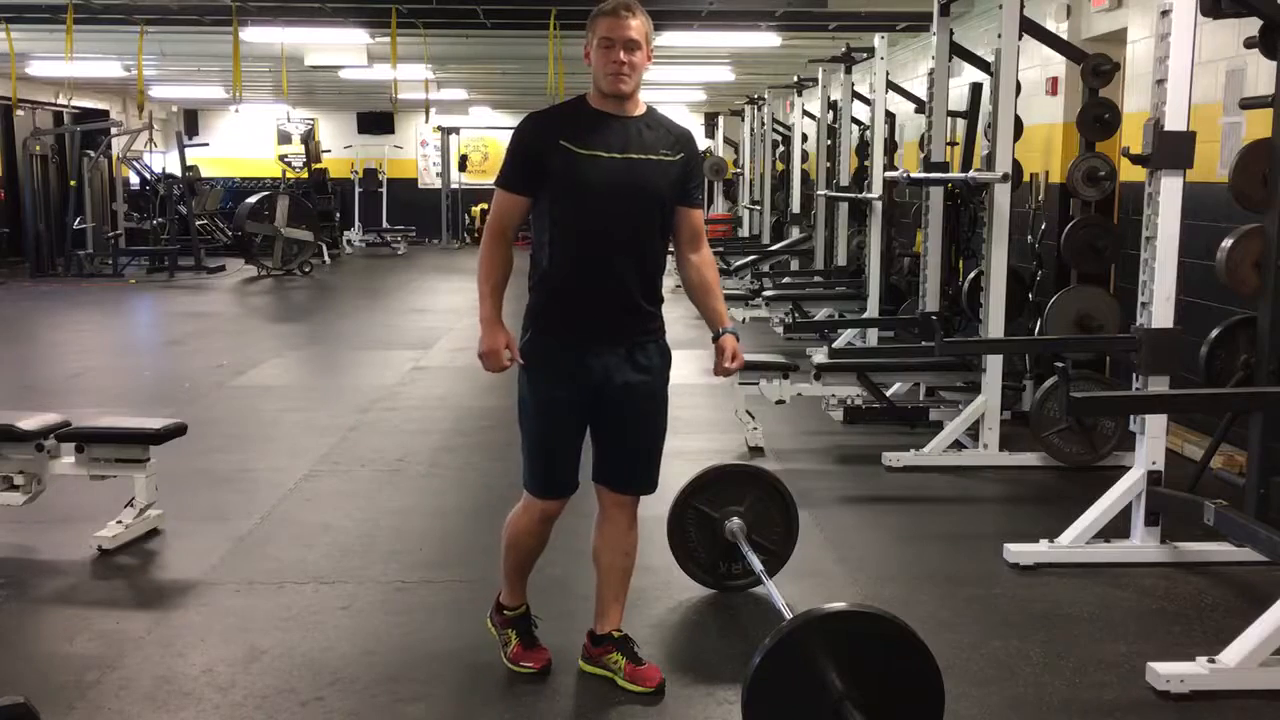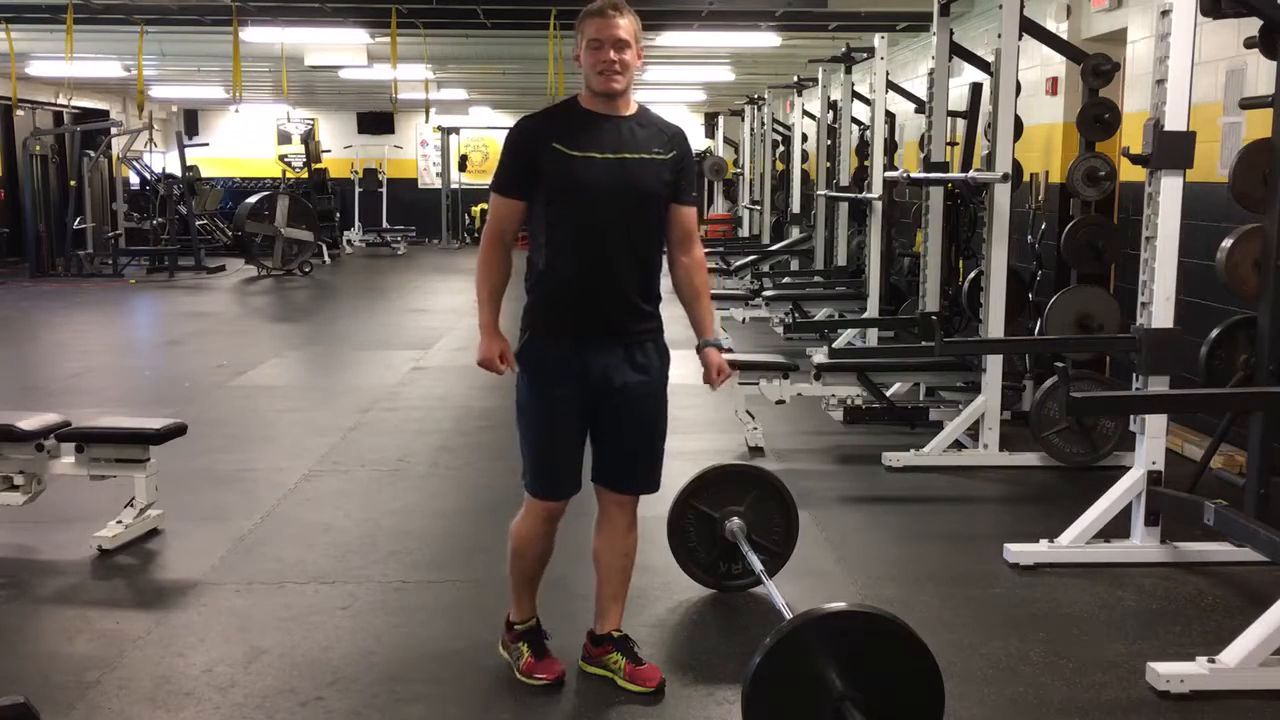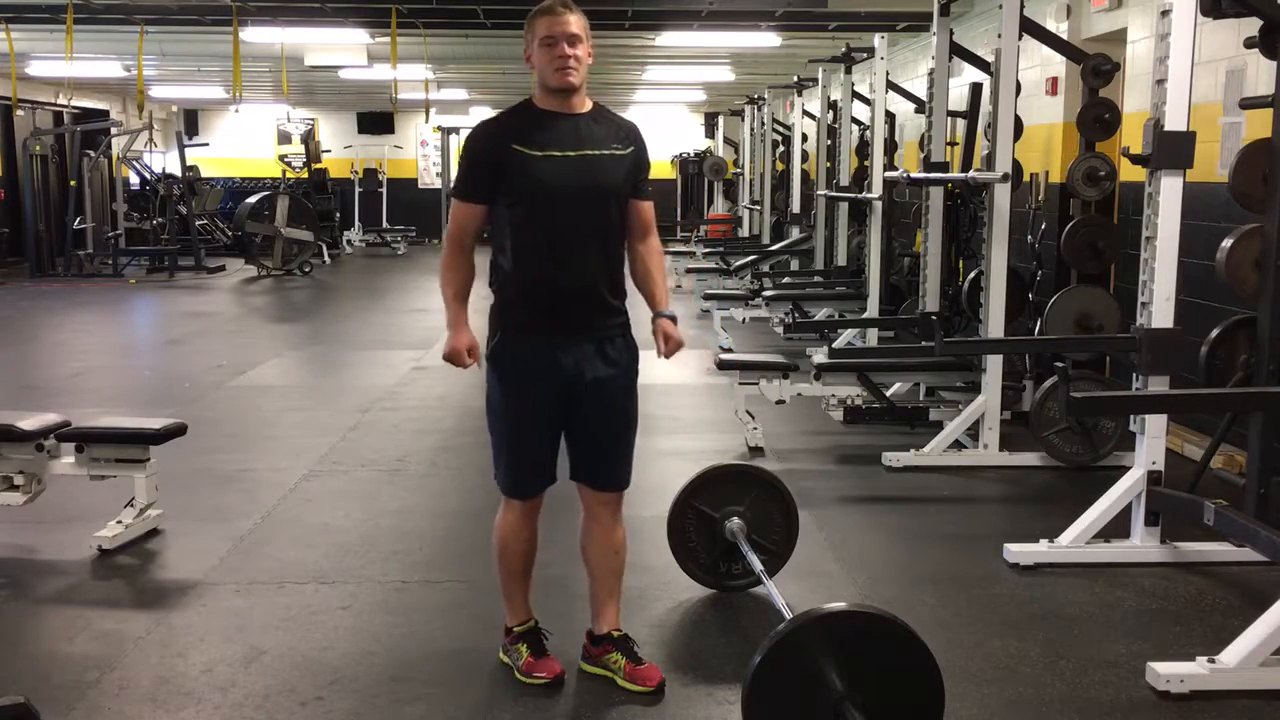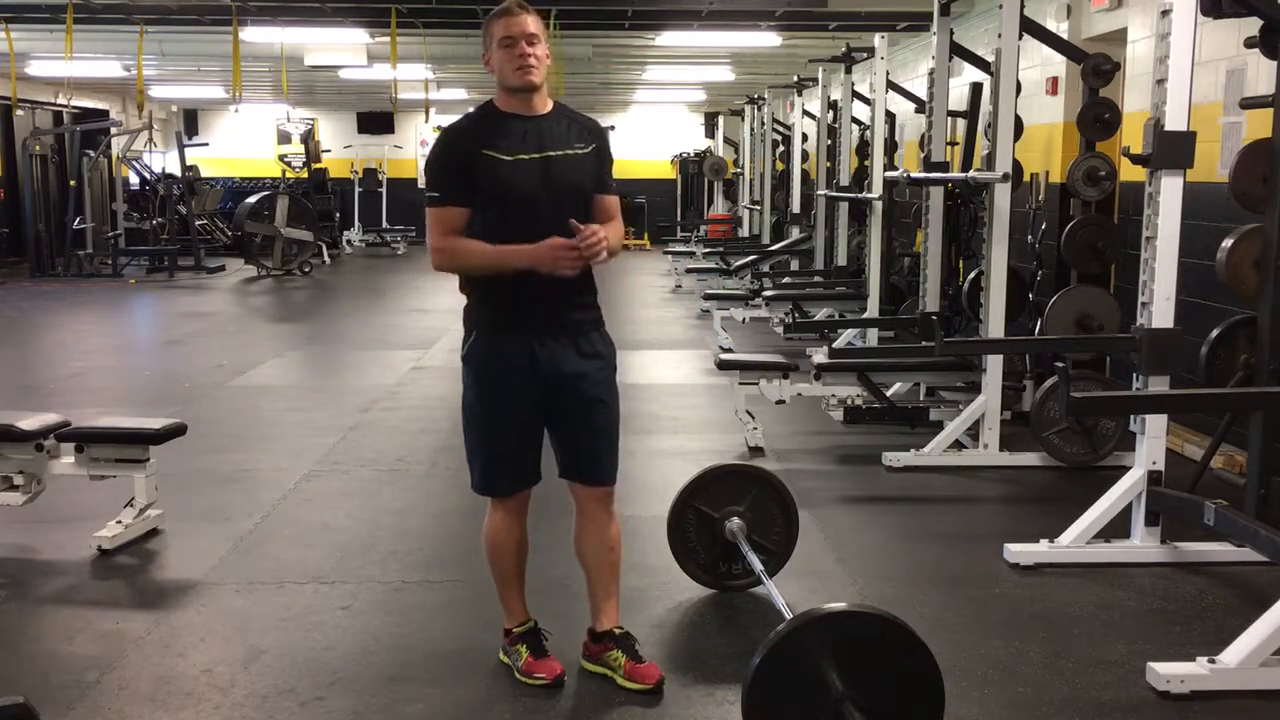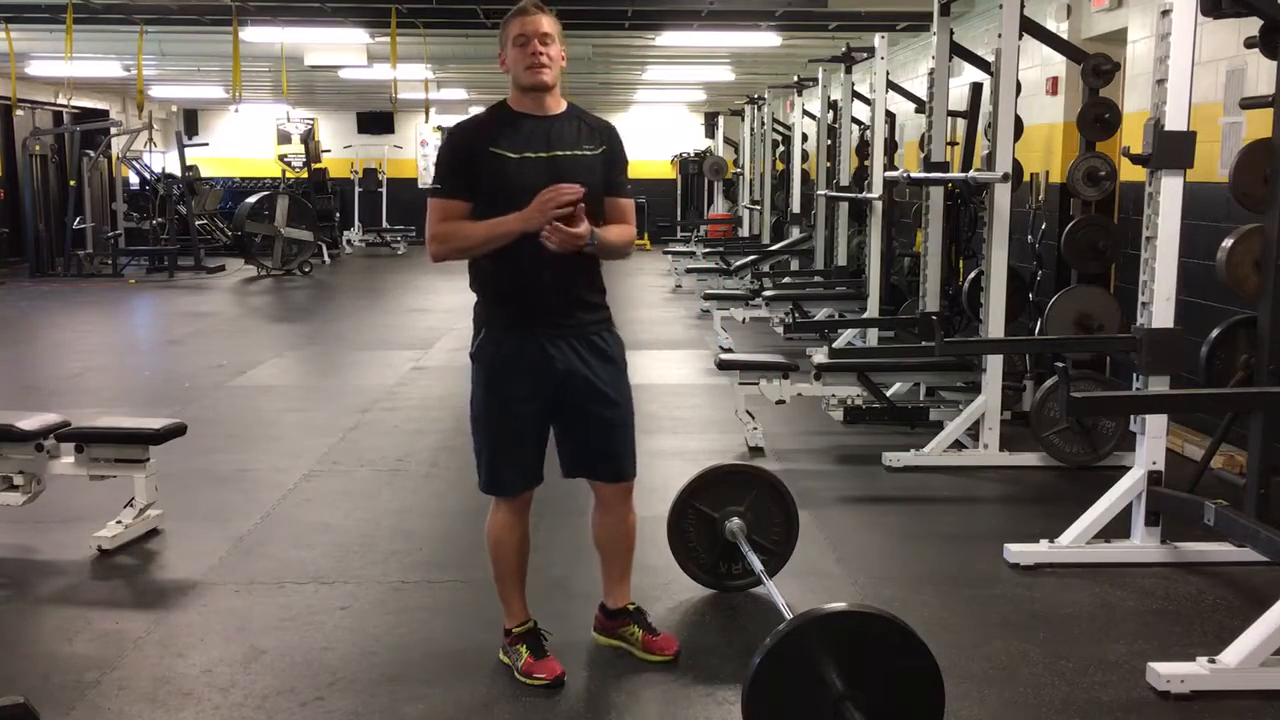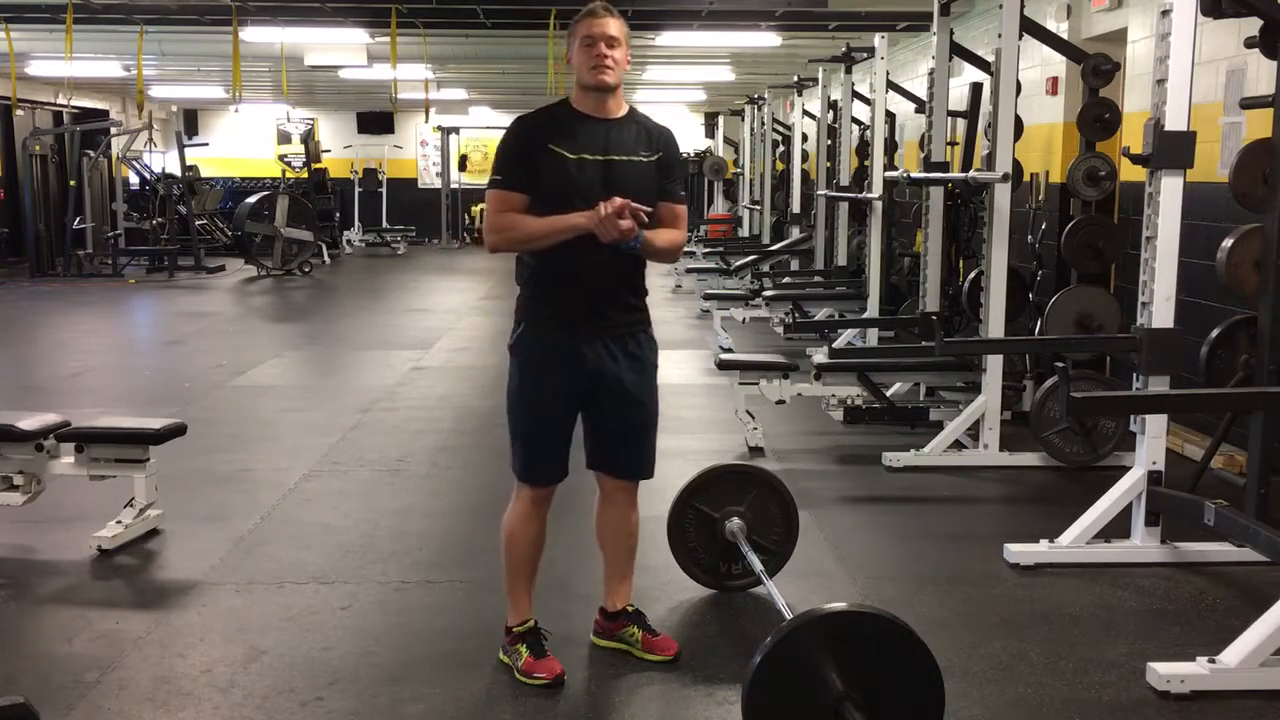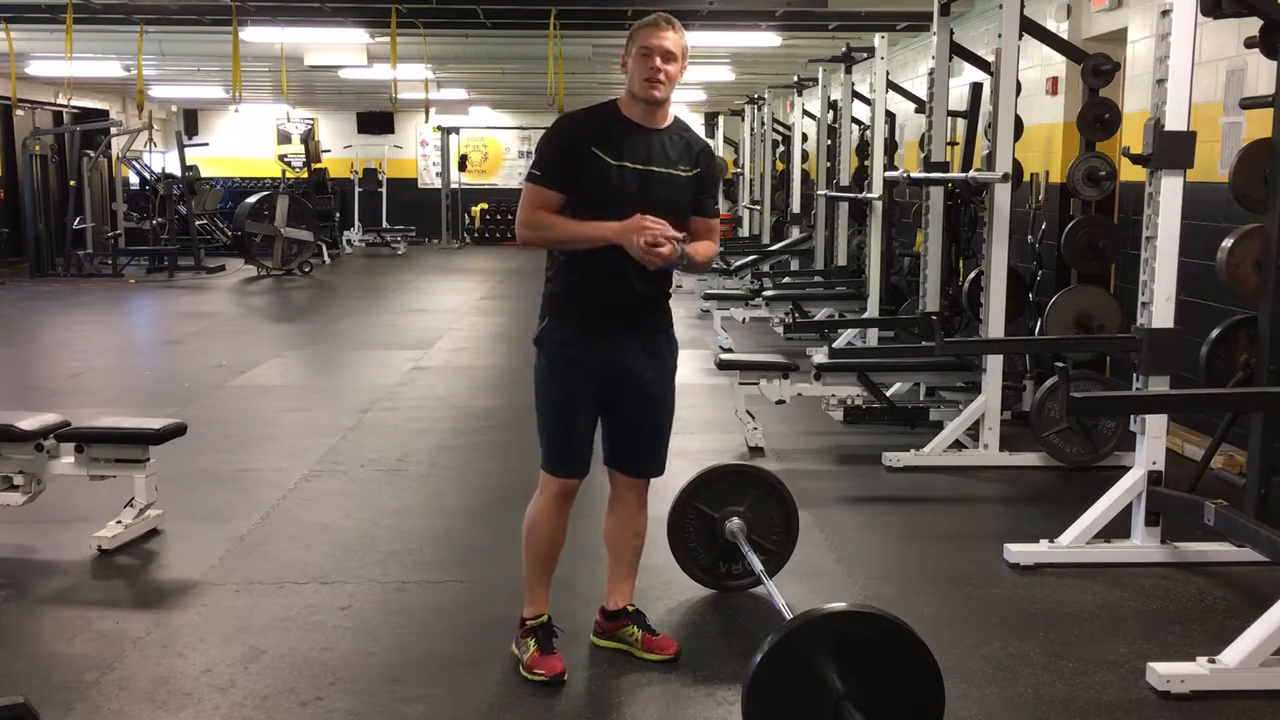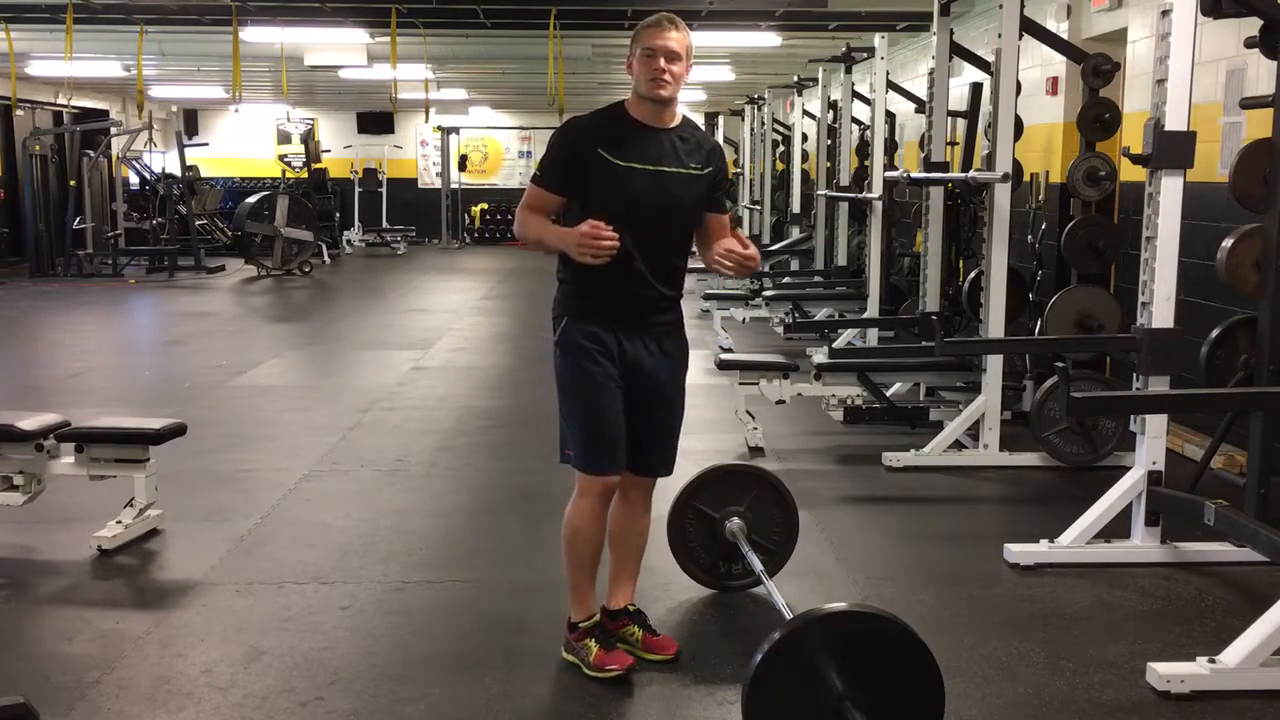
dt=0.5s
person 1, frame 1
left shoulder: (675, 144)
right shoulder: (545, 131)
left elbow: (692, 248)
right elbow: (499, 230)
left wrist: (722, 328)
right wrist: (490, 321)
left hip: (638, 352)
right hip: (555, 349)
left knee: (621, 498)
right knee: (545, 498)
left ankle: (605, 639)
right ankle: (510, 608)
person 1, frame 2
left shoulder: (668, 143)
right shoulder: (538, 134)
left elbow: (685, 249)
right elbow: (498, 238)
left wrist: (708, 338)
right wrist: (489, 327)
left hip: (637, 350)
right hip: (554, 349)
left knee: (622, 499)
right knee: (547, 499)
left ankle: (606, 640)
right ankle: (520, 627)
person 1, frame 3
left shoulder: (623, 137)
right shoulder: (496, 138)
left elbow: (642, 235)
right elbow: (459, 240)
left wrist: (662, 310)
right wrist: (458, 321)
left hip: (606, 345)
right hip: (524, 346)
left knee: (605, 496)
right knee: (523, 497)
left ankle: (605, 638)
right ankle: (519, 632)
person 1, frame 4
left shoulder: (586, 133)
right shoulder: (462, 142)
left elbow: (612, 221)
right elbow: (442, 249)
left wrist: (602, 240)
right wrist: (530, 254)
left hip: (581, 337)
right hip: (501, 342)
left knee: (597, 491)
right knee: (509, 496)
left ankle: (606, 638)
right ankle: (519, 633)
person 1, frame 5
left shoulder: (599, 136)
right shoulder: (472, 139)
left elbow: (626, 233)
right elbow: (440, 240)
left wrist: (587, 237)
right wrist: (525, 217)
left hip: (590, 335)
right hip: (510, 341)
left knee: (615, 484)
right knee: (512, 496)
left ankle: (617, 610)
right ankle: (518, 631)
person 1, frame 6
left shoulder: (657, 141)
right shoulder: (532, 134)
left elbow: (675, 238)
right elbow: (497, 231)
left wrist: (633, 237)
right wrist: (586, 219)
left hip: (626, 336)
right hip: (548, 335)
left knee: (621, 481)
right knee: (535, 486)
left ankle: (616, 614)
right ankle: (519, 630)
person 1, frame 7
left shoulder: (695, 153)
right shoulder: (575, 132)
left elbow: (708, 243)
right elbow: (528, 225)
left wrist: (677, 254)
right wrist: (617, 231)
left hip: (648, 336)
right hip: (574, 330)
left knee: (633, 480)
right knee: (561, 481)
left ankle: (617, 613)
right ankle: (533, 624)
person 1, frame 8
left shoulder: (704, 152)
right shoulder: (583, 136)
left elbow: (713, 237)
right elbow: (526, 218)
left wrist: (737, 255)
right wrist: (566, 238)
left hip: (661, 333)
right hip: (589, 329)
left knee: (641, 481)
right knee: (598, 480)
left ankle: (620, 611)
right ankle: (582, 625)
